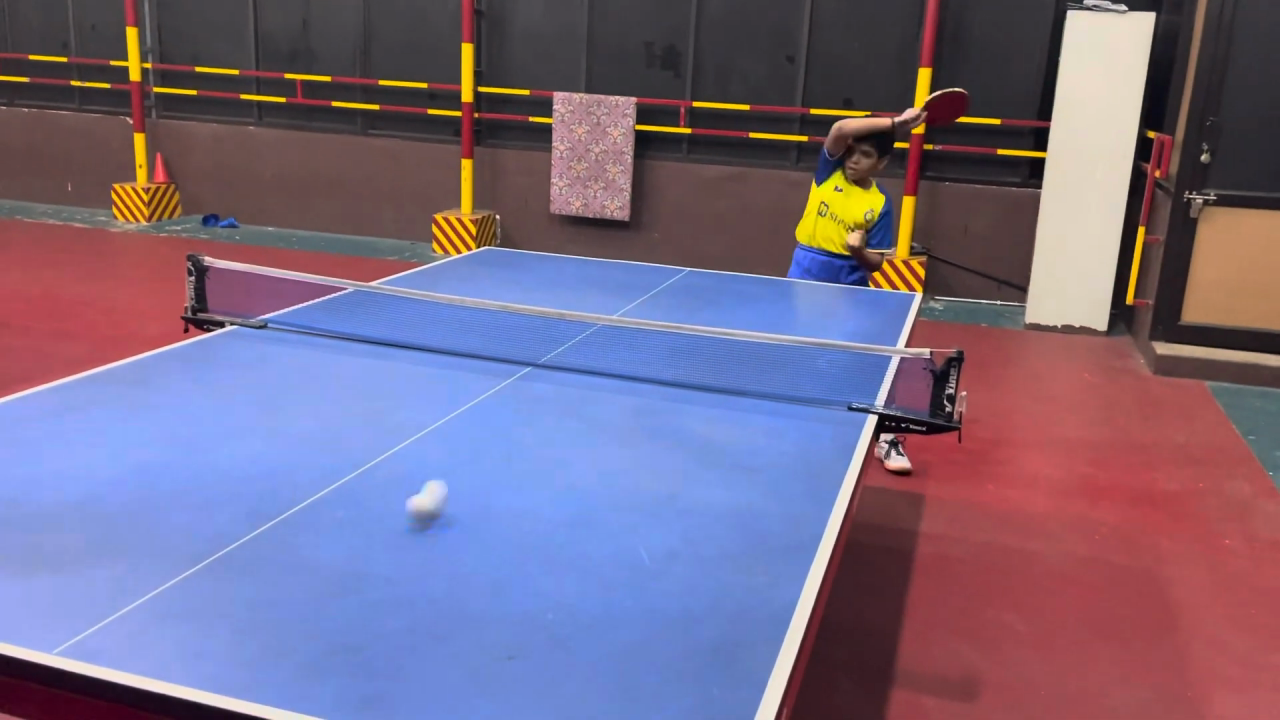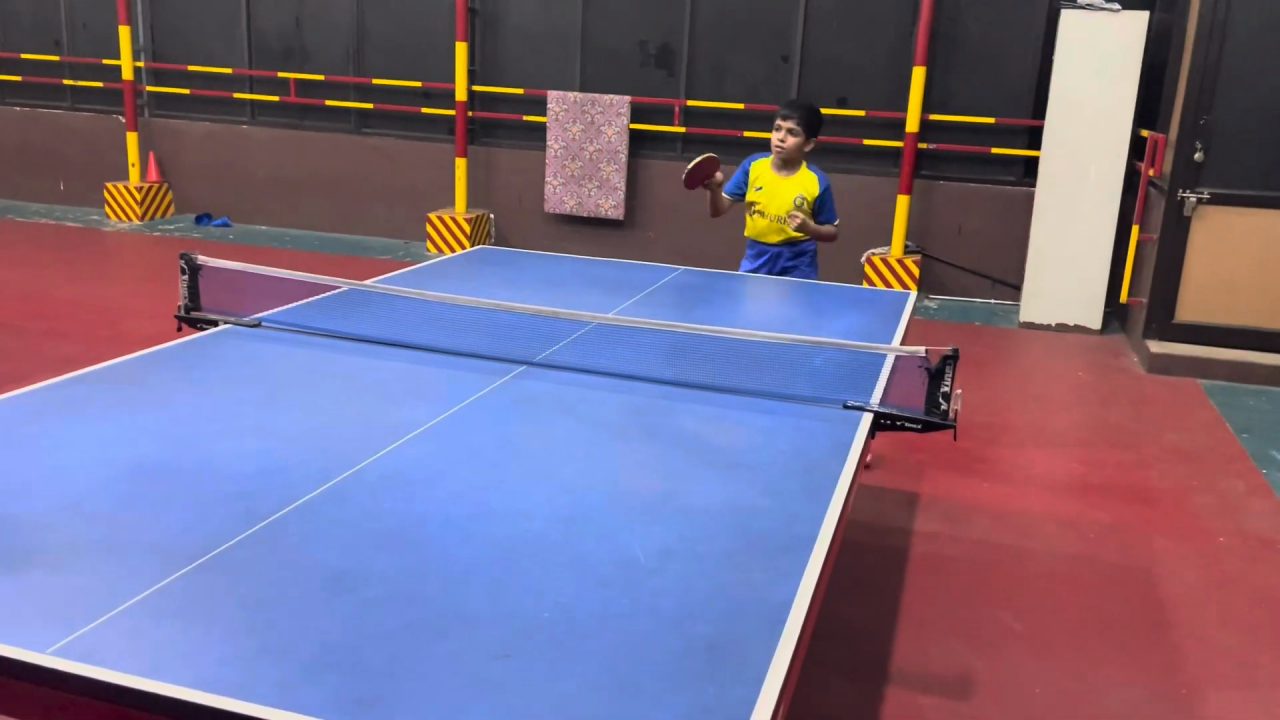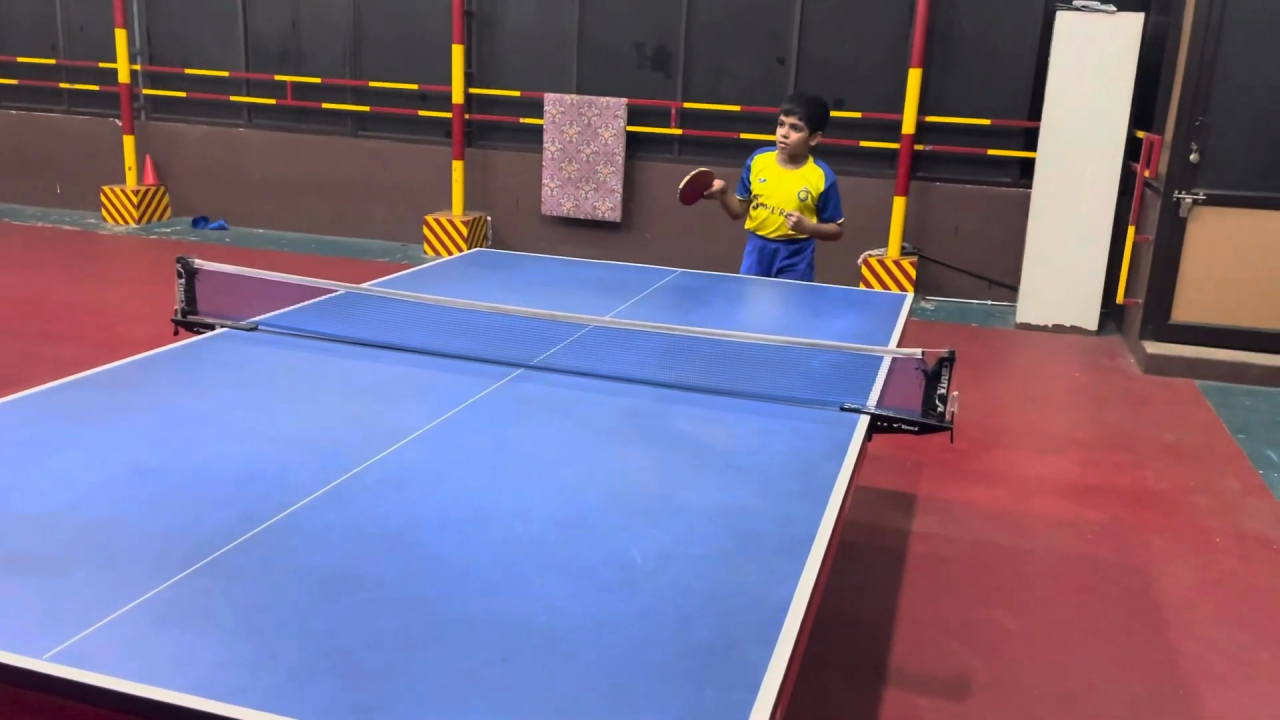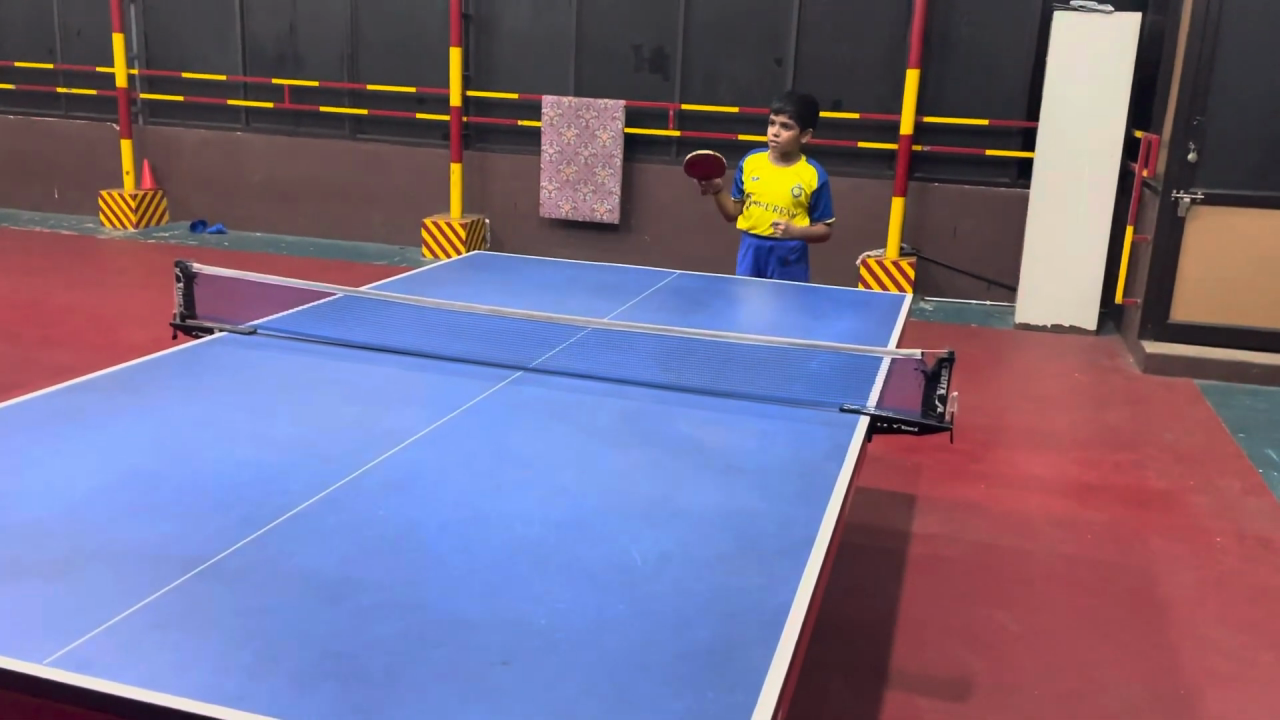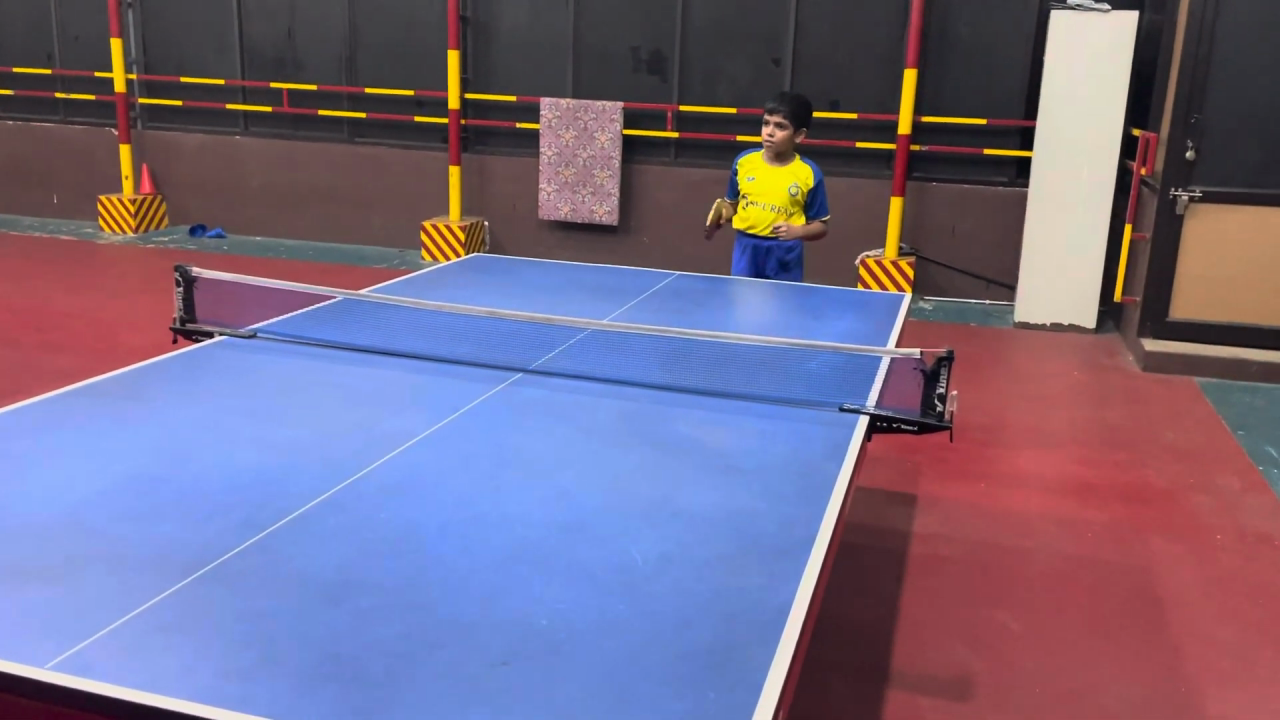
dt=0.5s
person 1, frame 1
left shoulder: (881, 202)
right shoulder: (830, 168)
left elbow: (876, 261)
right elbow: (839, 130)
left wrist: (858, 251)
right wrist: (898, 121)
left hip: (850, 286)
right hip: (805, 277)
left ankle: (886, 441)
person 1, frame 2
left shoulder: (817, 182)
right shoulder: (752, 167)
left elbow: (831, 231)
right elbow: (718, 211)
left wrist: (810, 228)
right wrist: (715, 189)
left hip: (796, 265)
right hip: (757, 260)
person 1, frame 3
left shoulder: (822, 177)
right shoulder: (758, 160)
left elbow: (836, 230)
right elbow: (738, 211)
left wrist: (807, 227)
right wrist: (722, 192)
left hip: (795, 262)
right hip: (756, 254)
person 1, frame 4
left shoulder: (814, 175)
right shoulder: (750, 161)
left elbow: (825, 230)
right elbow: (733, 214)
left wrist: (795, 231)
right wrist: (718, 190)
left hip: (789, 262)
right hip: (750, 255)
person 1, frame 5
left shoulder: (810, 174)
right shoulder: (744, 162)
left elbow: (821, 226)
right elbow: (731, 206)
left wrist: (798, 231)
right wrist: (720, 215)
left hip: (784, 261)
right hip: (745, 254)
